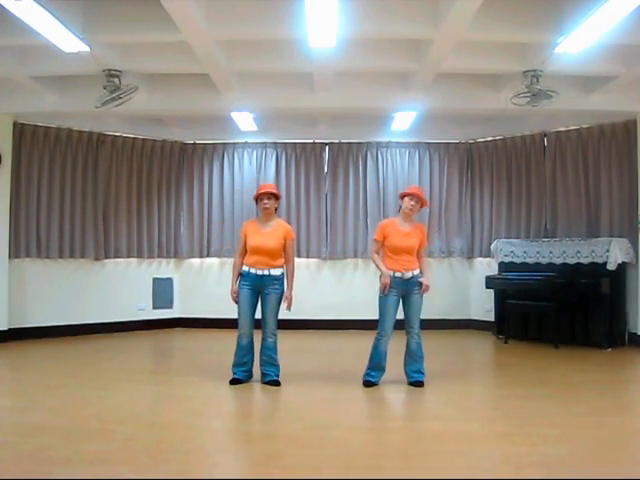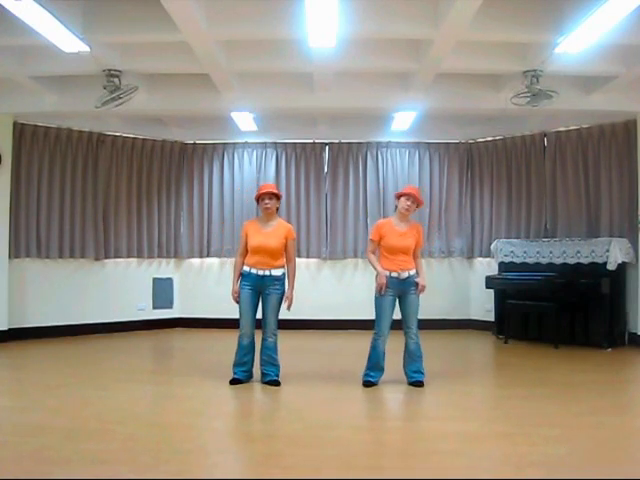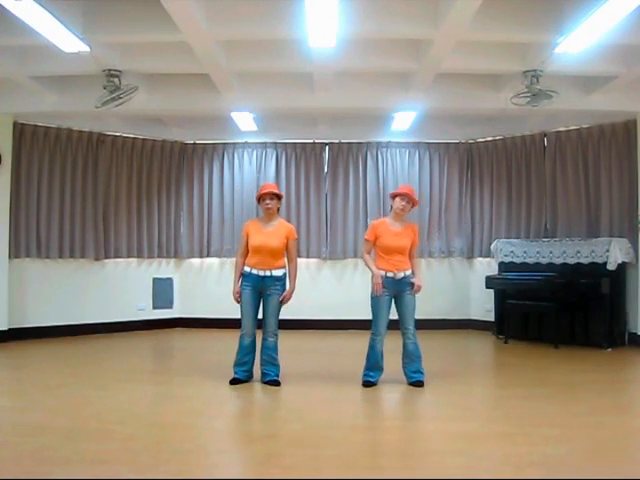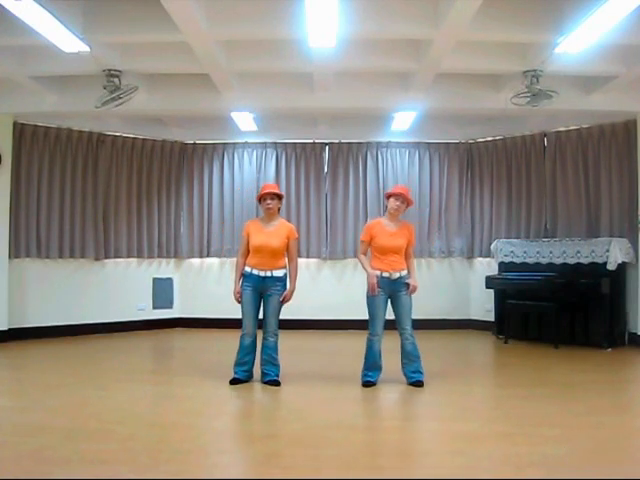
dt=0.1s
person 1, frame 1
left shoulder: (285, 229)
right shoulder: (248, 226)
left elbow: (289, 261)
right elbow: (239, 256)
left wrist: (289, 289)
right wrist: (234, 283)
left hip: (273, 280)
right hip: (248, 278)
left knee: (270, 330)
right knee: (244, 329)
left ankle: (270, 374)
right ankle: (241, 372)
person 1, frame 2
left shoulder: (287, 229)
right shoulder: (248, 226)
left elbow: (290, 261)
right elbow: (240, 256)
left wrist: (291, 288)
right wrist: (235, 283)
left hip: (274, 280)
right hip: (249, 278)
left knee: (270, 330)
right knee: (246, 329)
left ankle: (270, 374)
right ankle: (242, 373)
person 1, frame 3
left shoulder: (287, 229)
right shoulder: (249, 226)
left elbow: (292, 261)
right elbow: (241, 256)
left wrist: (291, 287)
right wrist: (236, 283)
left hip: (275, 280)
right hip: (250, 278)
left knee: (271, 330)
right knee: (247, 329)
left ankle: (270, 374)
right ankle: (242, 372)
person 1, frame 4
left shoulder: (288, 229)
right shoulder: (250, 226)
left elbow: (293, 260)
right elbow: (242, 256)
left wrist: (292, 286)
right wrist: (236, 283)
left hip: (276, 281)
right hip: (251, 278)
left knee: (271, 330)
right knee: (248, 329)
left ankle: (270, 374)
right ankle: (242, 372)
person 2, frame 1
left shoulder: (420, 229)
right shoulder: (386, 225)
right elbow: (374, 253)
left wrist: (426, 276)
right wrist: (384, 271)
left hip: (414, 281)
right hip: (392, 281)
left knee: (414, 330)
right knee: (384, 331)
left ankle: (415, 374)
right ankle: (373, 374)
person 2, frame 2
left shoulder: (416, 229)
right shoulder: (382, 225)
right elbow: (370, 253)
left wrist: (422, 276)
right wrist: (379, 271)
left hip: (409, 281)
right hip: (388, 281)
left knee: (412, 330)
right knee: (381, 331)
left ankle: (415, 374)
right ankle: (372, 374)
person 2, frame 3
left shoulder: (412, 229)
right shoulder: (377, 225)
left elbow: (412, 257)
right elbow: (365, 253)
left wrist: (417, 277)
right wrist: (375, 272)
left hip: (405, 281)
right hip: (383, 282)
left knee: (409, 330)
right knee: (378, 331)
left ankle: (414, 374)
right ankle: (371, 374)
person 2, frame 4
left shoulder: (408, 228)
right shoulder: (372, 226)
left elbow: (409, 257)
right elbow: (361, 254)
left wrist: (413, 277)
right wrist: (370, 272)
left hip: (401, 281)
right hip: (379, 281)
left knee: (406, 330)
right knee: (376, 331)
left ankle: (413, 374)
right ankle: (370, 374)
